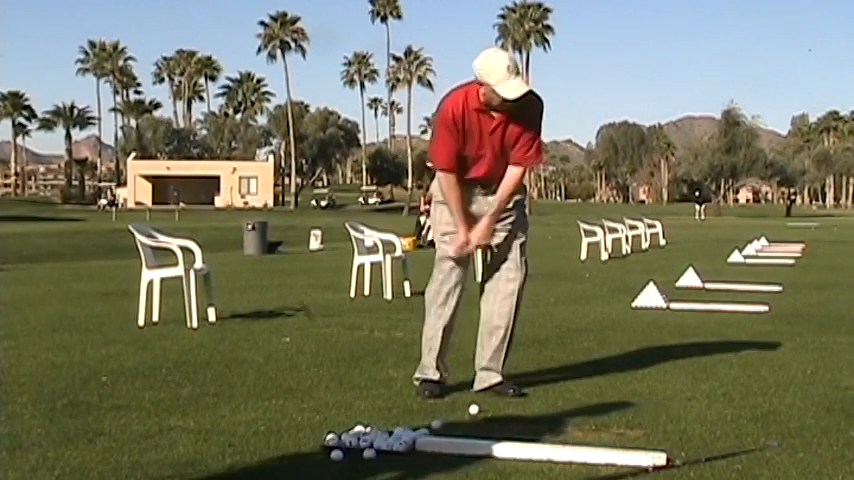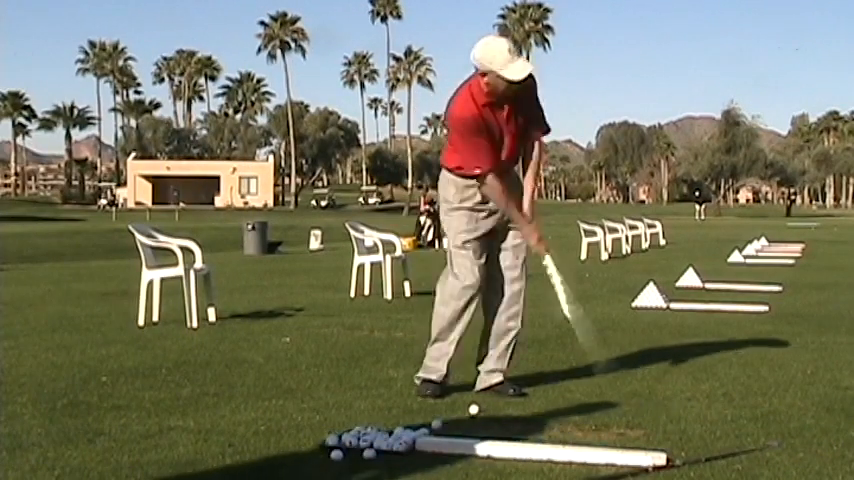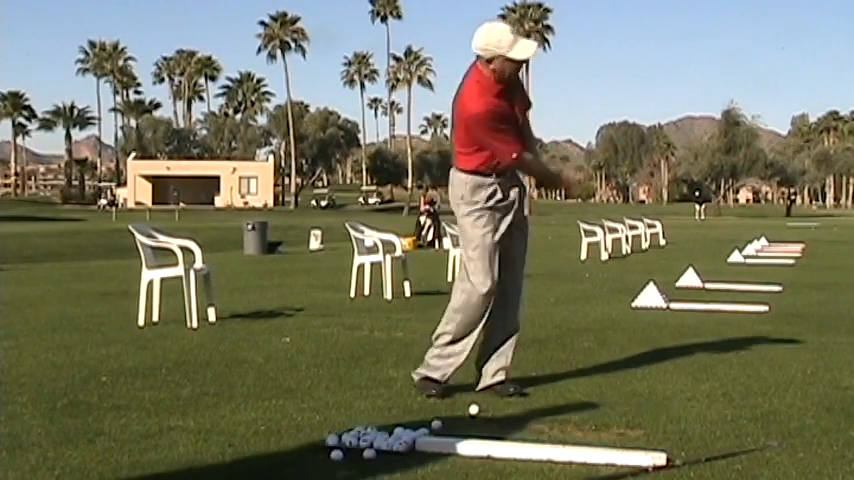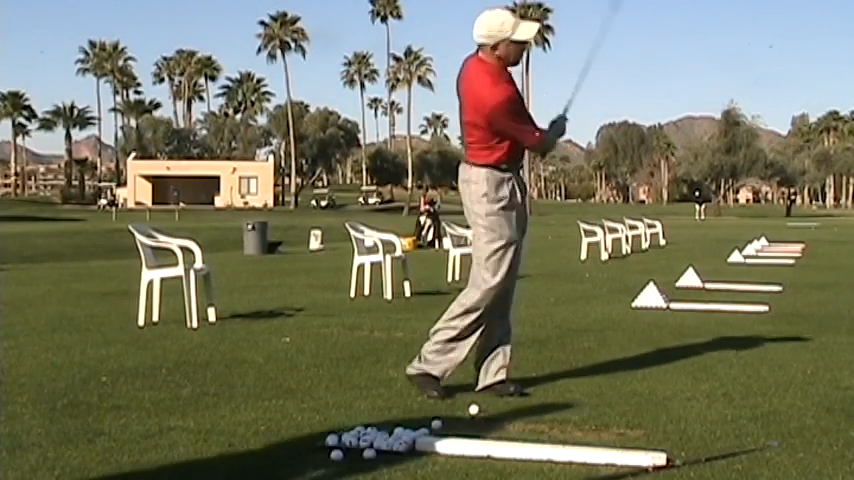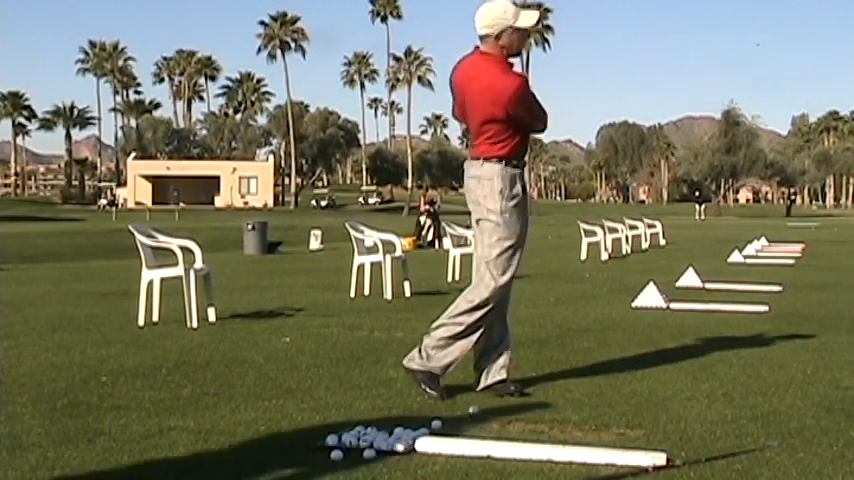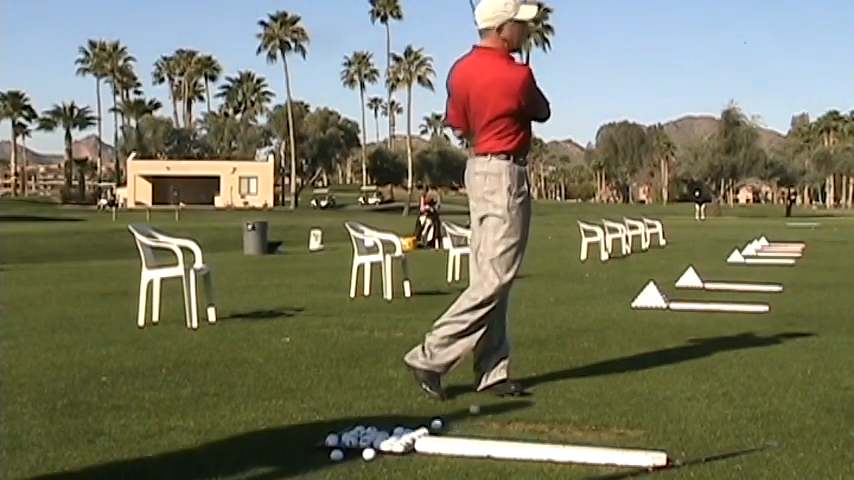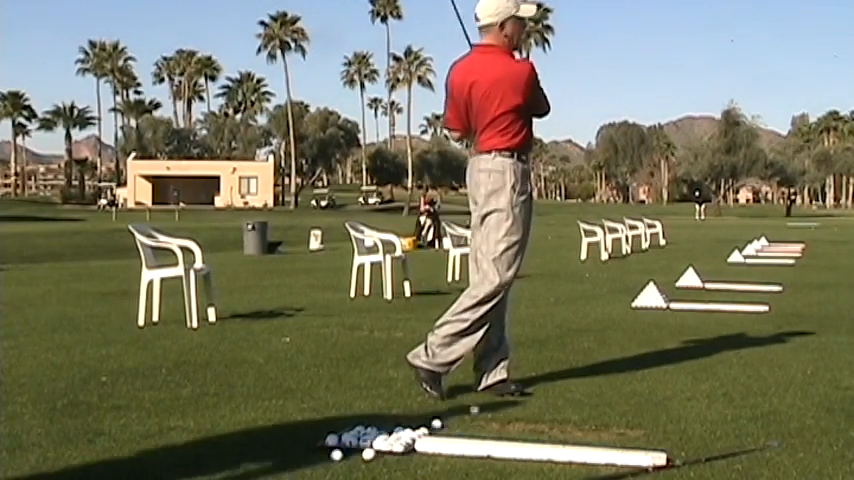
dt=0.1s
person 1, frame 1
left shoulder: (529, 105)
right shoulder: (454, 108)
left elbow: (518, 170)
right elbow: (446, 175)
left wrist: (489, 220)
right wrist: (461, 227)
left hip: (503, 193)
right hip: (456, 192)
left knee: (511, 277)
right knee: (449, 275)
left ankle: (489, 372)
right ankle: (431, 371)
person 1, frame 2
left shoulder: (522, 88)
right shoulder: (465, 109)
left elbow: (533, 137)
right elbow: (486, 176)
left wrist: (529, 186)
right wrist: (525, 225)
left hip: (508, 186)
right hip: (464, 190)
left knee: (512, 278)
right knee: (466, 279)
left ankle: (492, 372)
right ankle: (433, 370)
person 1, frame 3
left shoulder: (502, 78)
right shoulder: (479, 105)
left elbow: (519, 121)
right elbow: (520, 158)
left wrist: (531, 149)
right wrist: (553, 178)
left hip: (504, 182)
right hip: (477, 189)
left knee: (508, 281)
right knee: (479, 282)
left ankle: (493, 372)
right ankle: (434, 368)
person 1, frame 4
left shoulder: (475, 66)
right shoulder: (496, 95)
right elbow: (538, 143)
left wrist: (538, 132)
right wrist: (554, 131)
left hip: (504, 178)
right hip: (490, 184)
left knee: (502, 278)
right knee: (489, 280)
left ankle: (492, 371)
right ankle: (430, 363)
person 1, frame 5
left shoulder: (464, 68)
right shoulder: (511, 84)
right elbow: (539, 124)
right wrist: (519, 116)
left hip: (482, 171)
right hip: (499, 178)
left knee: (492, 277)
right knee: (493, 279)
left ankle: (491, 370)
right ankle: (428, 357)
person 1, frame 6
left shoulder: (460, 69)
right shoulder: (518, 76)
left elbow: (458, 127)
right elbow: (542, 113)
left hip: (481, 168)
right hip: (504, 174)
left knee: (489, 274)
right knee: (496, 277)
left ankle: (492, 371)
right ankle: (430, 356)
person 1, frame 7
left shoulder: (459, 71)
right shoulder: (521, 71)
left elbow: (456, 131)
right elbow: (542, 110)
left hip: (481, 167)
right hip: (507, 171)
left knee: (488, 274)
right knee: (495, 277)
left ankle: (491, 371)
right ankle: (432, 356)
